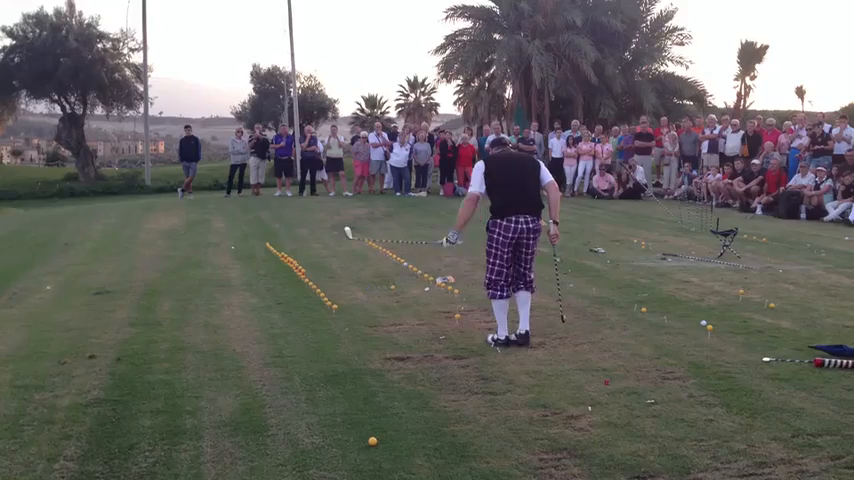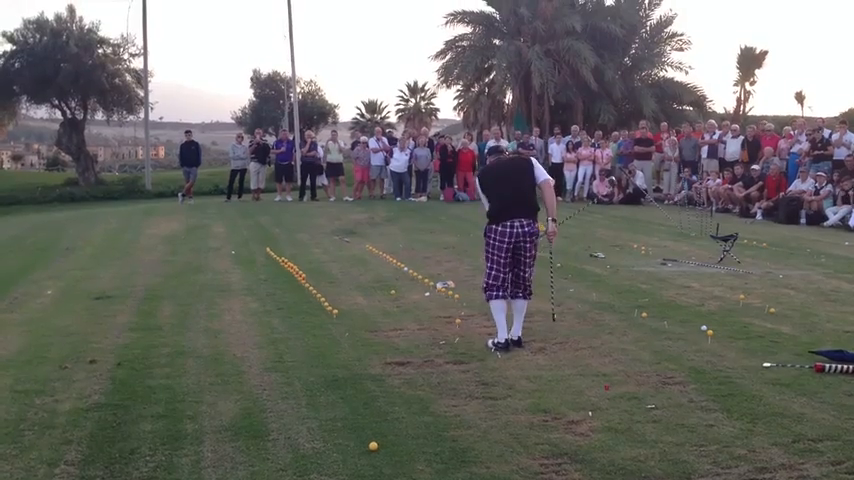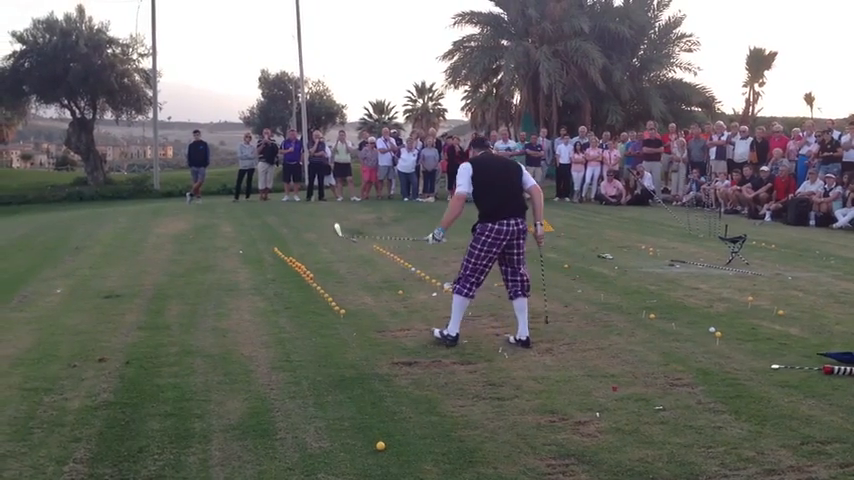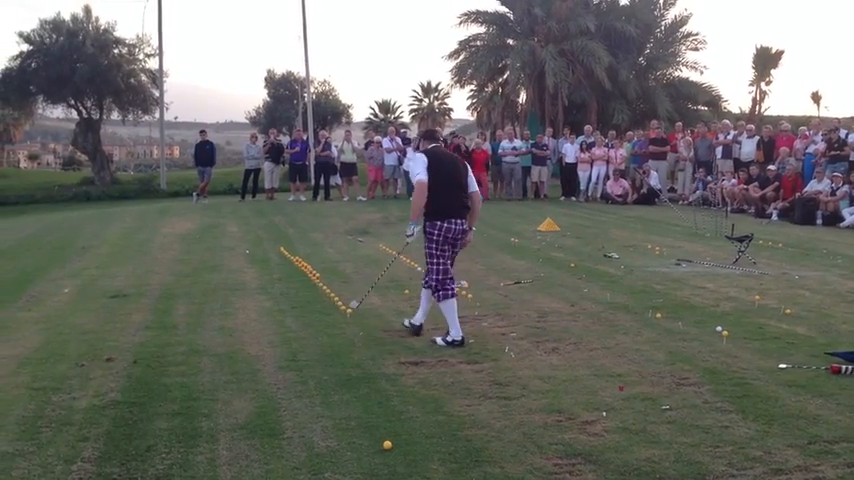
dt=0.5s
person 1, frame 1
left shoulder: (484, 164)
right shoulder: (533, 161)
left elbow: (472, 199)
right elbow: (553, 188)
left wrist: (455, 231)
right wrist: (553, 222)
left hip: (503, 222)
right hip: (532, 222)
left knee: (497, 279)
right knee: (523, 277)
left ankle: (501, 335)
right ankle: (523, 329)
person 1, frame 2
left shoulder: (482, 174)
right shoulder: (529, 162)
right elbow: (547, 186)
right wrist: (551, 220)
left hip: (499, 228)
right hip: (528, 225)
left knee: (495, 283)
right knee: (523, 281)
left ankle: (502, 337)
right ankle: (516, 334)
person 1, frame 3
left shoulder: (469, 166)
right shoulder: (512, 164)
left elbow: (459, 198)
right elbow: (536, 191)
left wrist: (441, 229)
right wrist: (538, 224)
left hip: (491, 226)
right hip: (518, 225)
left knee: (468, 278)
right knee: (517, 279)
left ankle: (452, 332)
right ankle: (523, 334)
person 1, frame 4
left shoulder: (421, 157)
right shoulder: (459, 162)
left elbow: (421, 188)
right elbow: (476, 197)
left wrist: (413, 223)
right wrist: (470, 227)
left hip: (438, 223)
right hip: (460, 223)
left knee: (440, 278)
right knee: (439, 272)
left ankle: (456, 335)
right ankle: (418, 321)
